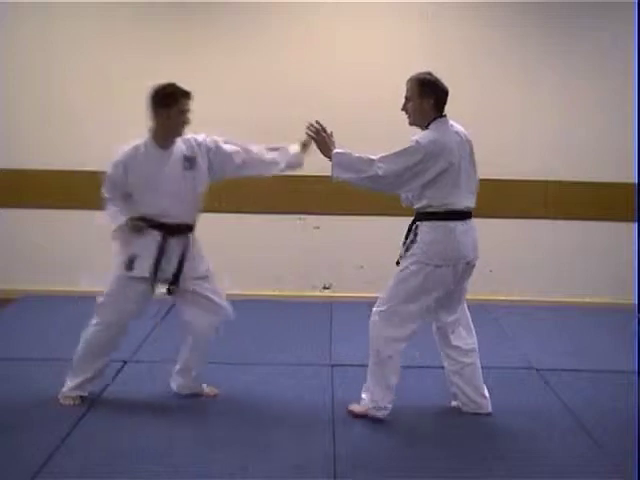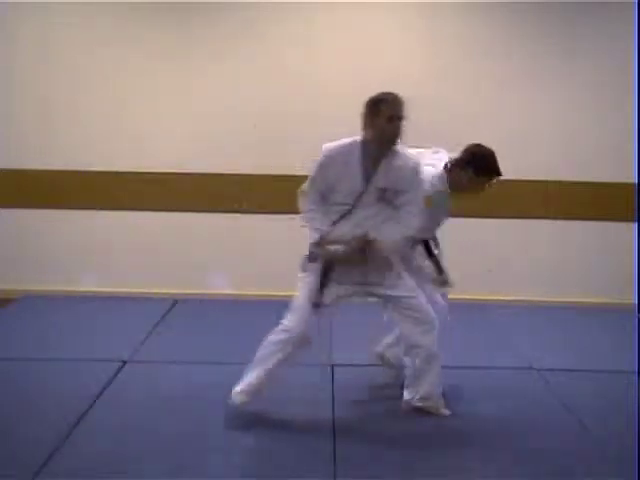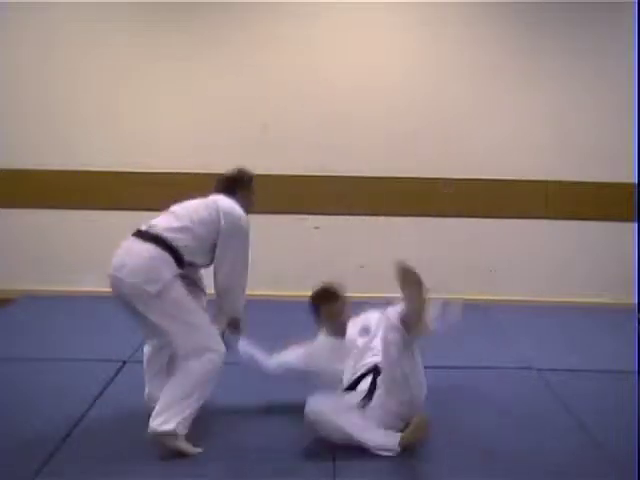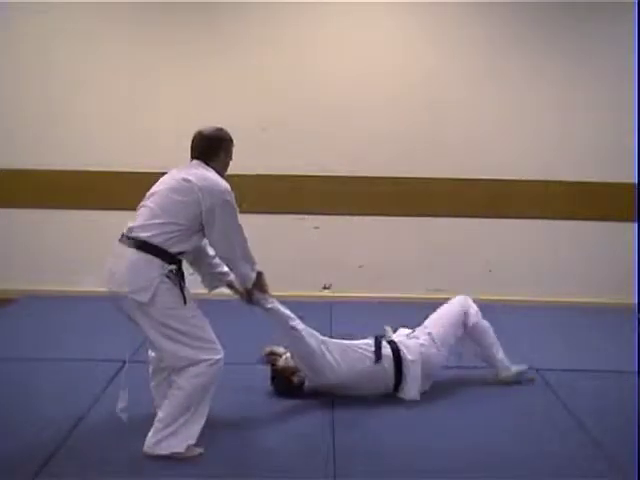
dt=1s
person 1, frame 1
left shoulder: (430, 144)
right shoulder: (459, 136)
left elbow: (381, 172)
left wrist: (331, 151)
right wrist: (414, 194)
left hip: (437, 238)
right hip: (463, 236)
left knee: (389, 319)
right knee: (452, 318)
left ankle: (376, 402)
right ankle: (474, 398)
person 1, frame 2
left shoulder: (408, 168)
right shoulder: (336, 154)
left elbow: (410, 222)
right elbow: (311, 199)
left wrist: (371, 243)
right wrist: (329, 239)
left hip: (378, 259)
right hip: (330, 254)
left knee: (421, 322)
right knee: (295, 329)
left ankle: (422, 394)
right ankle: (247, 390)
person 1, frame 3
left shoulder: (198, 206)
right shoulder: (235, 217)
right elbow: (230, 277)
left wrist: (202, 315)
right wrist: (233, 316)
left hip: (123, 264)
right hip: (151, 272)
left knee: (162, 333)
right knee: (207, 351)
left ankle: (161, 398)
right ankle: (168, 425)
person 1, frame 4
left shoulder: (179, 178)
right shoulder: (215, 188)
left elbow: (196, 243)
right elbow: (233, 243)
left wrist: (231, 279)
right wrist: (253, 276)
left hip: (128, 268)
right hip: (149, 276)
left knee: (169, 345)
right knee: (206, 358)
left ankle: (168, 411)
right ankle: (165, 438)
person 2, frame 1
left shoulder: (200, 148)
right shoulder: (133, 156)
left elbow: (248, 158)
right elbow: (112, 195)
left wrist: (293, 155)
right wrist: (124, 221)
left hip: (183, 249)
right hip: (143, 248)
left knee: (212, 316)
right knee: (111, 319)
left ankle: (187, 380)
right ankle: (76, 385)
person 2, frame 2
left shoulder: (439, 159)
right shoulder: (430, 188)
left hip: (417, 246)
left knee: (434, 308)
right knee: (432, 313)
left ankle: (390, 352)
person 2, frame 3
left shoulder: (367, 322)
right shoulder: (318, 349)
right elbow: (271, 364)
right wrist: (237, 339)
left hip: (403, 389)
right hip: (370, 409)
left knee: (394, 322)
right knee: (315, 408)
left ankle: (414, 317)
right ankle: (398, 439)
person 2, frame 4
left shoulder: (316, 379)
right shoulder: (320, 369)
right elbow: (298, 332)
right wrist: (267, 301)
left hip: (402, 357)
right hip: (412, 358)
right knee: (462, 306)
right ankle: (503, 368)
